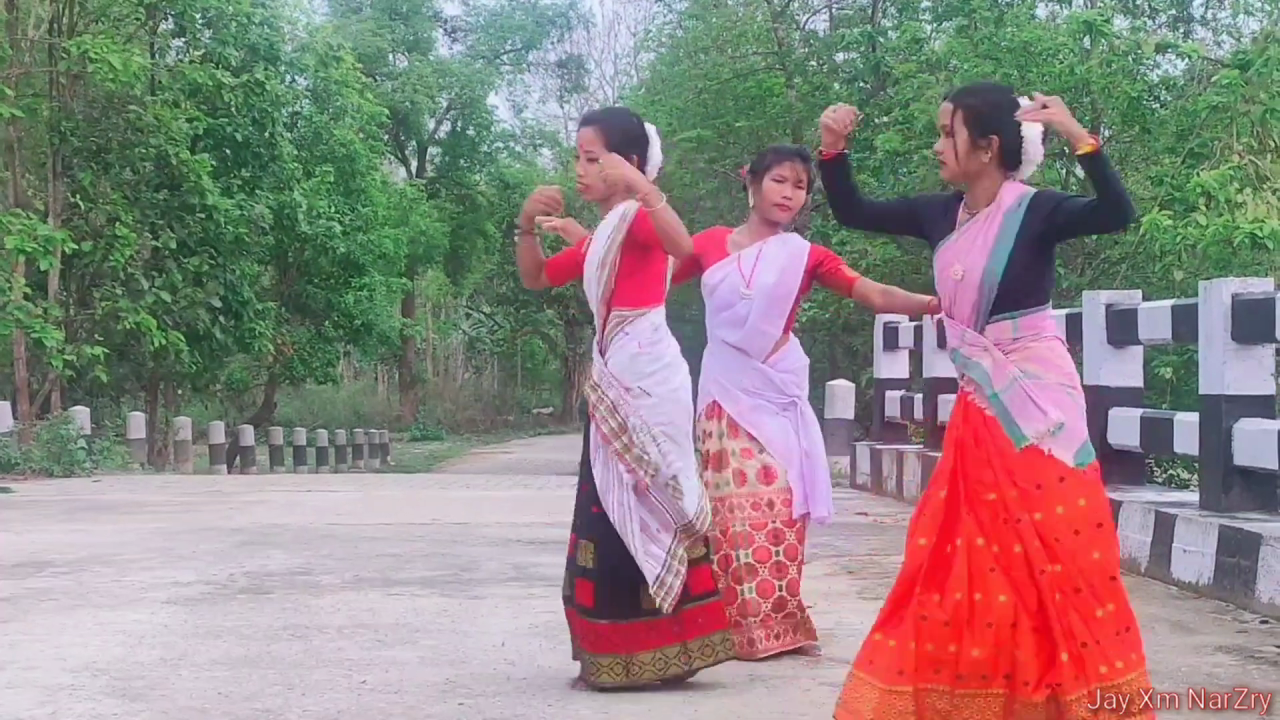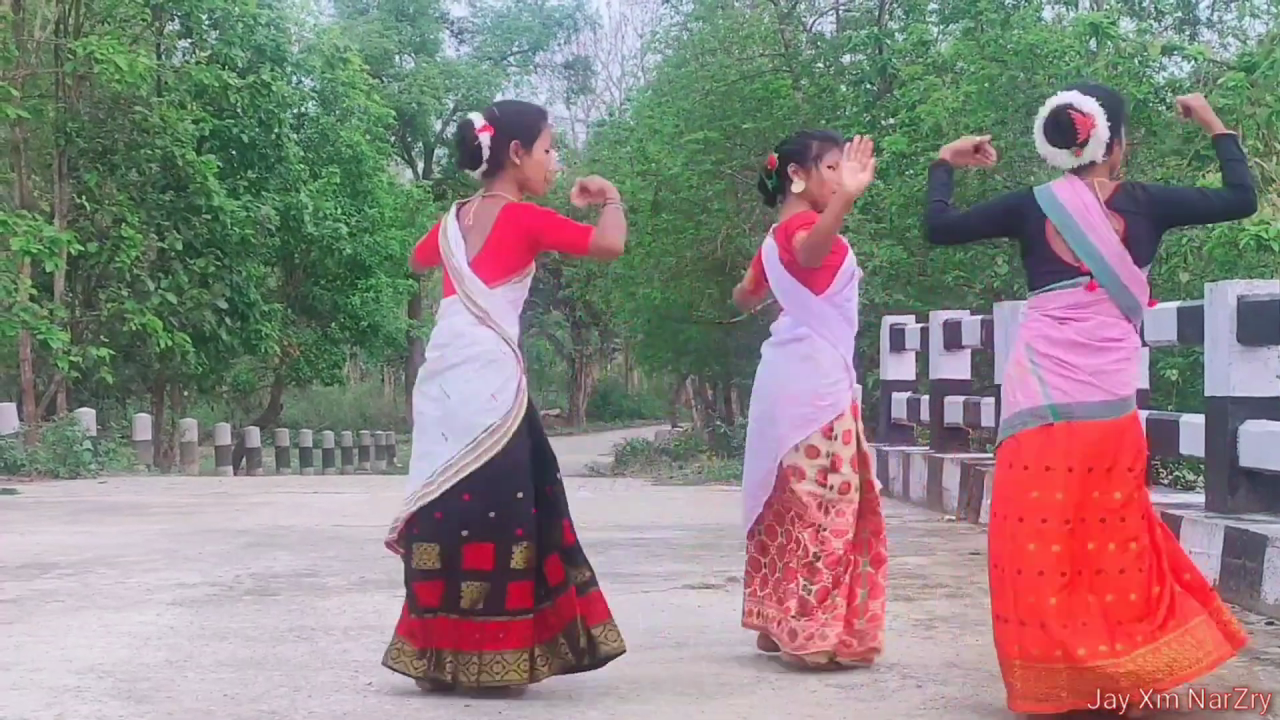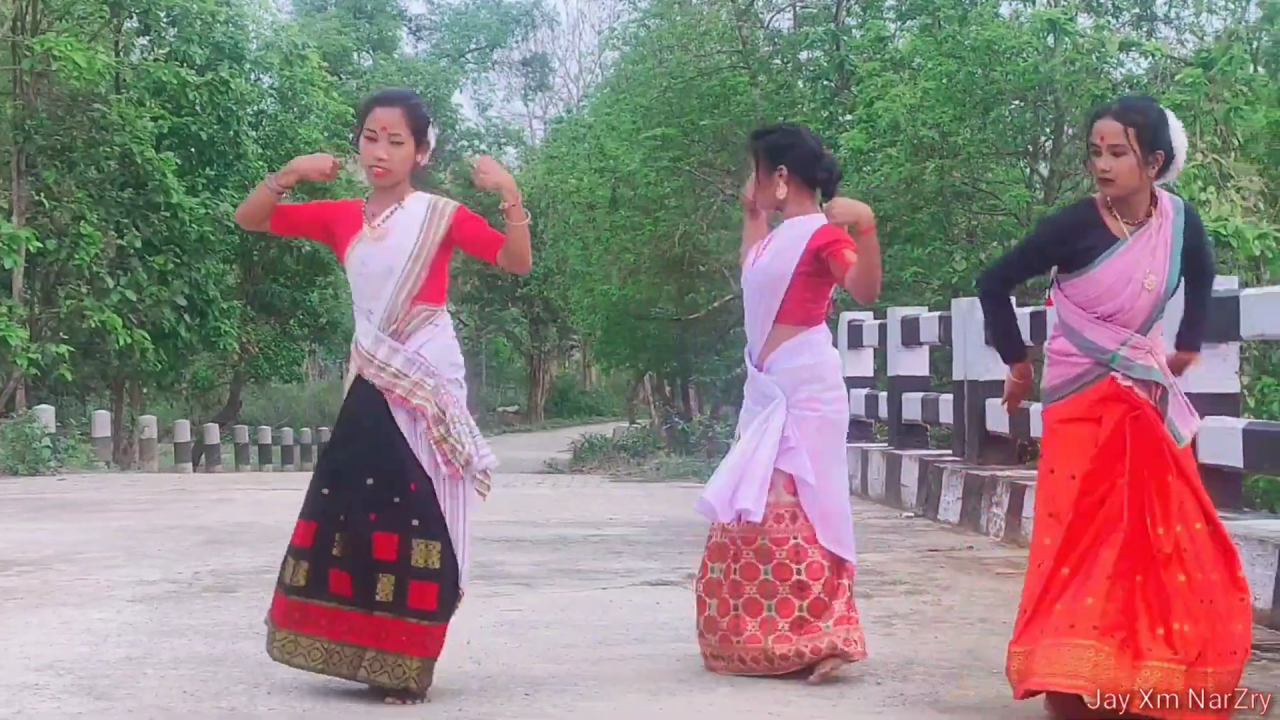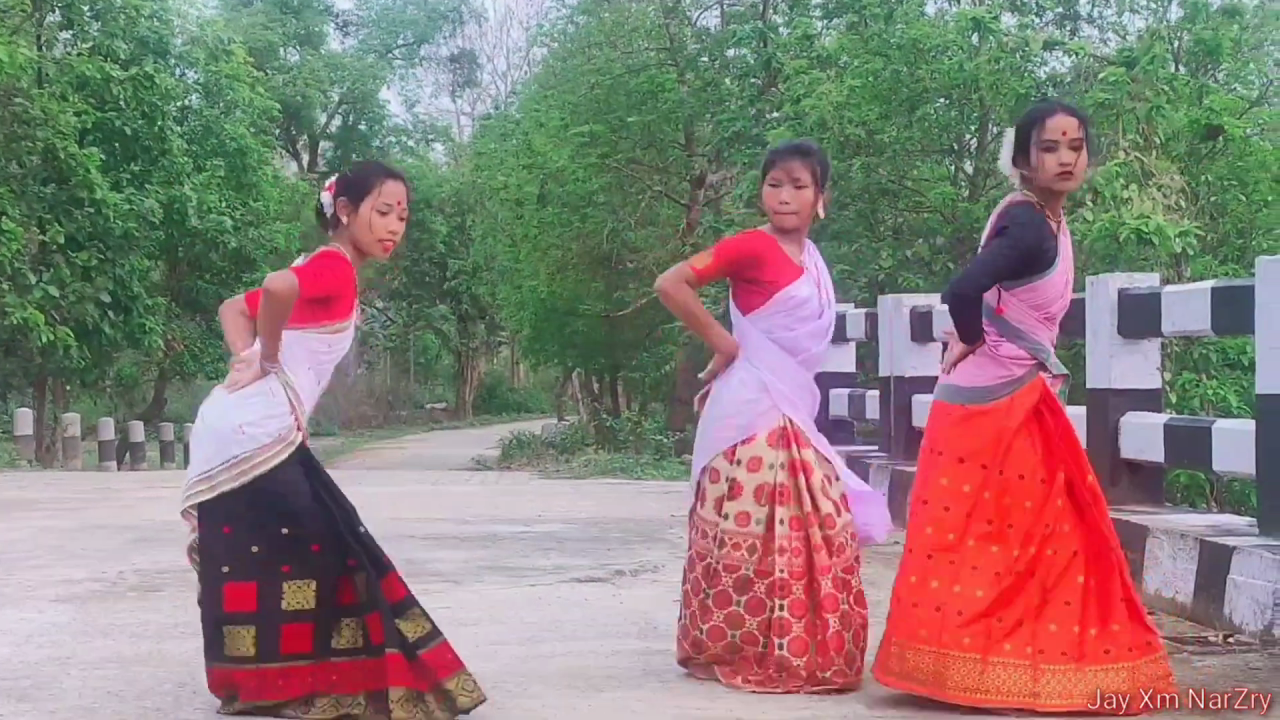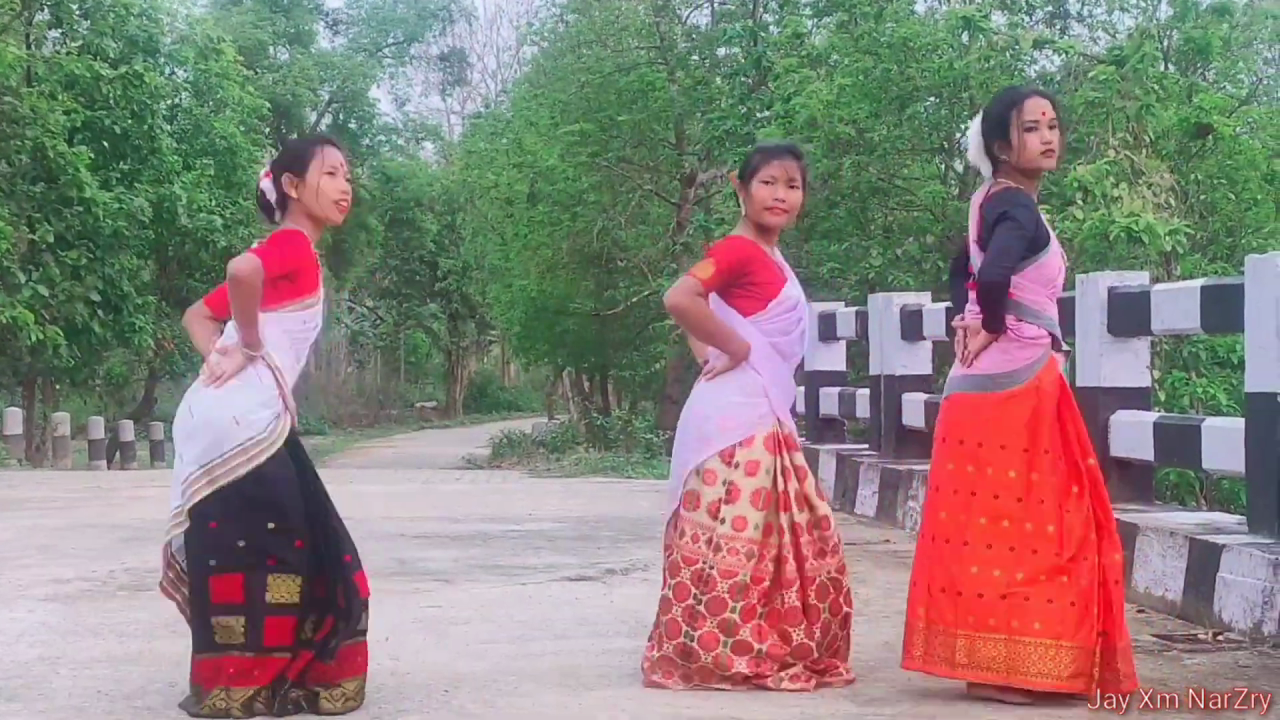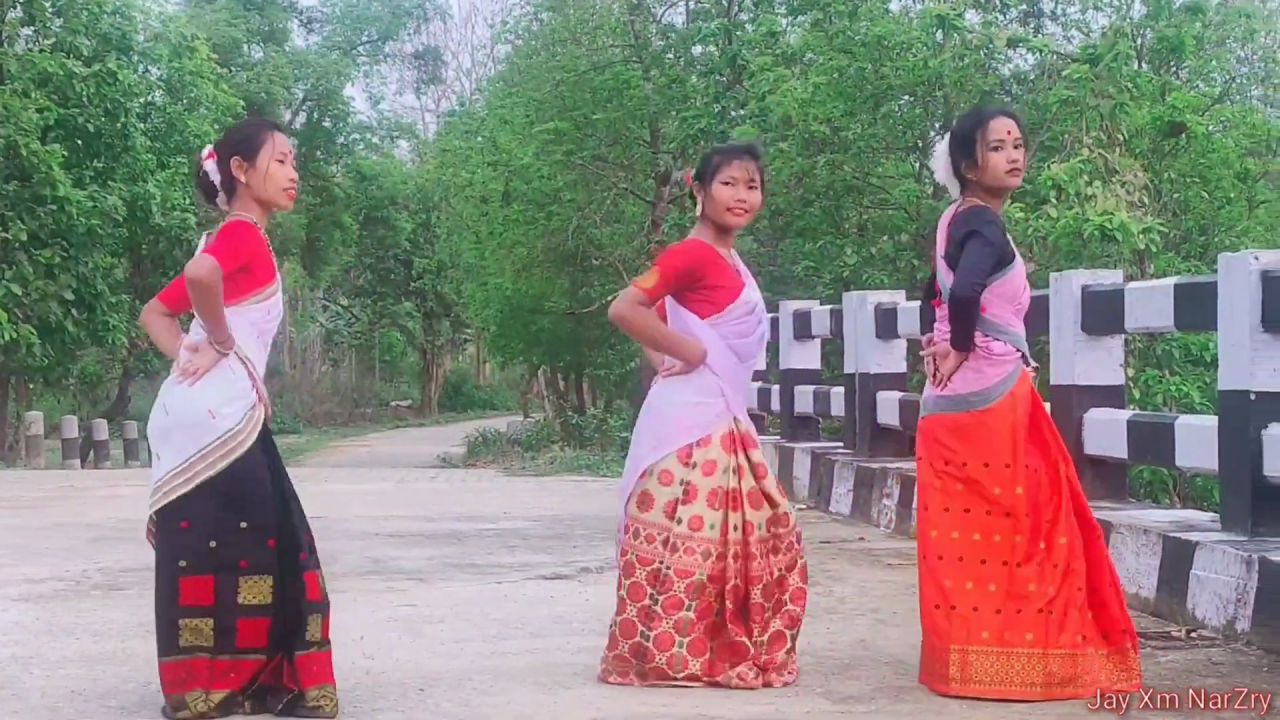
dt=0.7s
person 1, frame 1
left shoulder: (1033, 212)
right shoulder: (942, 213)
left elbow: (1116, 213)
right elbow: (856, 212)
left wrist: (1080, 143)
right wrist: (832, 153)
left hip: (1037, 407)
right hip: (979, 408)
left knee: (1058, 556)
right knee: (955, 550)
person 1, frame 2
left shoulder: (1030, 203)
right shoulder: (1144, 203)
left elbow: (938, 229)
right elbow: (1241, 200)
left wrist: (943, 164)
right wrist: (1216, 128)
left hip: (1036, 400)
right hip: (1106, 403)
left knee: (1040, 545)
right knee: (1108, 538)
person 1, frame 3
left shoulder: (1181, 219)
right shoulder: (1074, 223)
left elbow: (1201, 285)
right elbow: (994, 283)
left wrist: (1186, 349)
right wrist: (1016, 361)
left hip: (1146, 398)
right hip: (1081, 400)
left knee: (1171, 538)
right knee: (1086, 539)
person 1, frame 4
left shoulder: (1046, 220)
right shoulder: (1028, 227)
left elbow: (984, 288)
right elbow: (963, 291)
left wrist: (975, 340)
right wrist: (972, 341)
left hip: (1023, 399)
right hip: (994, 401)
left knee: (1054, 531)
right knee: (990, 541)
person 1, frame 5
left shoulder: (995, 201)
right shoulder: (1018, 206)
left elbow: (966, 273)
right elbow: (996, 274)
right wrist: (993, 330)
left hip: (1000, 383)
right hip: (1014, 383)
left knee: (1010, 522)
right knee: (1020, 524)
left ankle: (1004, 665)
right ankle: (993, 671)
person 1, frame 6
left shoulder: (961, 221)
right shoulder: (983, 224)
left elbow: (942, 291)
right elbow: (964, 293)
right wrist: (960, 349)
left hip: (967, 401)
right hip: (989, 399)
left knee: (987, 533)
right knee: (1013, 530)
left ankle: (980, 666)
right ankle: (987, 674)
person 2, frame 1
left shoulder: (636, 219)
right shoulder: (603, 235)
left elbow: (678, 245)
right elbow: (536, 277)
left wrist: (639, 187)
right wrist: (535, 223)
left hip: (640, 383)
right hip: (623, 383)
left knee: (620, 510)
right knee: (636, 507)
left ankle: (633, 652)
person 2, frame 2
left shoulder: (456, 216)
right shoulder: (521, 217)
left elbow: (418, 260)
right elbow: (610, 245)
right wrist: (610, 197)
left hip: (451, 375)
right hip: (488, 381)
left knee: (456, 511)
right knee: (501, 508)
left ankle: (437, 648)
right ankle: (497, 653)
person 2, frame 3
left shoulder: (442, 214)
right shoulder: (343, 216)
left elbow: (518, 262)
right elbow: (249, 217)
left wrist: (509, 195)
right wrist: (290, 173)
left hip: (427, 381)
right hip: (373, 382)
left knee: (414, 504)
right knee: (351, 498)
left ankle: (401, 660)
right ankle: (381, 657)
person 2, frame 4
left shoulder: (318, 272)
right shoulder: (332, 266)
left elbow: (233, 308)
right elbow: (278, 286)
left wrist: (247, 358)
right wrist: (266, 360)
left hip: (252, 431)
right hip: (255, 435)
left knee: (327, 544)
right knee: (307, 546)
person 2, frame 5
left shoulder: (279, 256)
right shoulder: (293, 243)
left elbow: (197, 315)
right elbow: (241, 272)
left wrist: (221, 359)
right wrist: (246, 349)
left hip: (234, 420)
right hip: (245, 422)
left knee: (273, 547)
right knee: (270, 550)
person 2, frame 6
left shoulder: (228, 243)
right shoulder: (243, 234)
left elbow: (155, 312)
right elbow: (199, 273)
left wrist: (192, 355)
right wrist: (220, 345)
left hip: (212, 415)
right hip: (219, 417)
left knee: (258, 545)
right knee: (235, 549)
person 3, frame 1
left shoulder: (807, 255)
right shoulder: (710, 243)
left elbow: (878, 296)
left wrist: (934, 304)
left hip: (779, 394)
right hip: (723, 394)
left knee: (777, 509)
right knee: (733, 512)
left ankle: (780, 626)
right ankle: (743, 626)
person 3, frame 2
left shoulder: (781, 238)
right shoulder: (803, 224)
left elbow: (743, 297)
right elbow: (812, 250)
right wrist: (848, 196)
left hip: (800, 387)
right hip: (816, 387)
left knee: (792, 509)
right knee: (830, 510)
left ankle: (784, 625)
right ankle: (814, 633)
person 3, frame 3
left shoulder: (823, 234)
right shoulder: (769, 236)
left elbow: (866, 287)
left wrist: (863, 232)
right wrist: (758, 217)
left hip: (803, 392)
right hip: (769, 393)
left knee: (786, 516)
right knee: (750, 516)
left ankle: (820, 640)
right ankle: (783, 642)
person 3, frame 4
left shoulder: (813, 260)
right shoulder: (751, 247)
right elbow: (670, 284)
right wrist: (722, 341)
left hip: (795, 416)
right hip: (750, 413)
left knee: (828, 534)
right knee: (746, 538)
left ankle: (806, 657)
right ankle: (723, 655)
person 3, frame 5
left shoulder: (767, 258)
right shoulder: (737, 249)
left elbow: (706, 317)
right elbow: (678, 298)
left wrist: (713, 355)
right wrist: (734, 349)
left hip: (765, 420)
right hip: (735, 421)
left knee: (805, 539)
right knee: (728, 543)
left ankle: (780, 658)
right ankle: (708, 664)
person 3, frame 6
left shoulder: (729, 260)
right shoulder: (691, 253)
right elbow: (623, 310)
left wrist: (675, 360)
right wrist: (686, 353)
left hip: (725, 420)
right hip: (692, 420)
left knee: (769, 532)
right knee: (685, 542)
left ankle: (737, 654)
right ankle: (665, 659)
